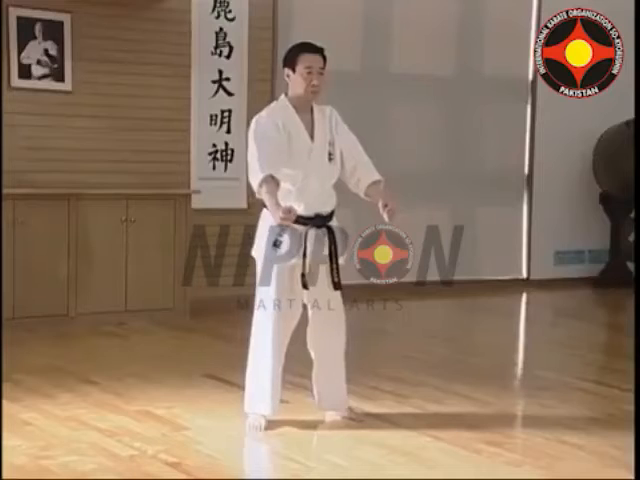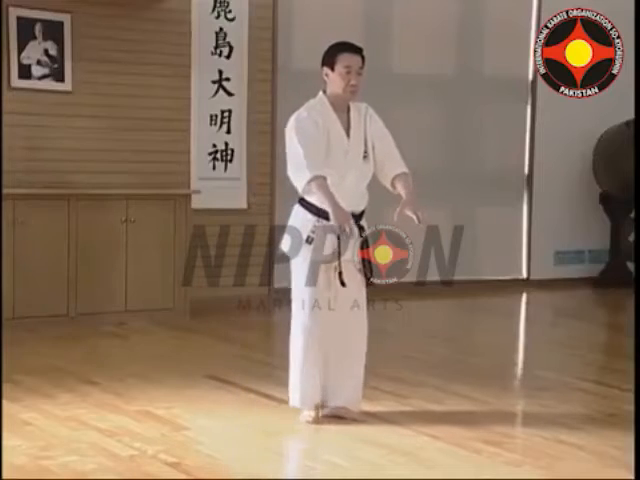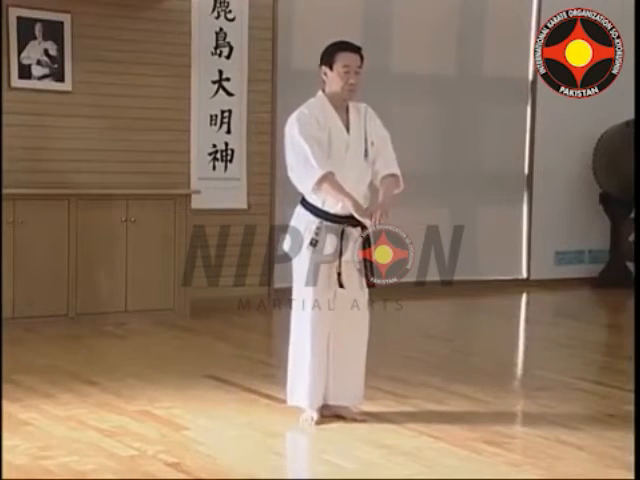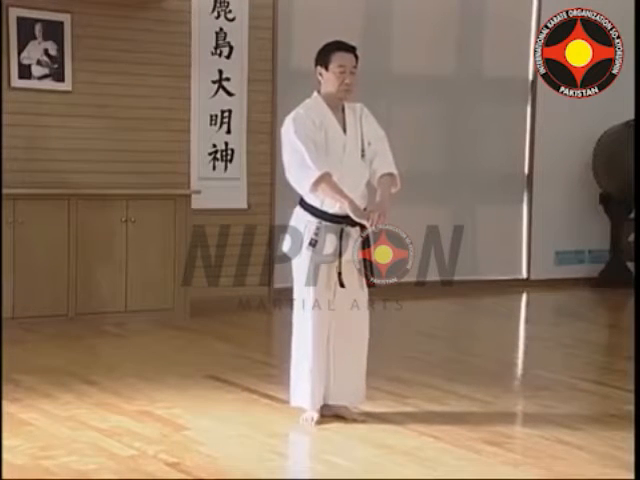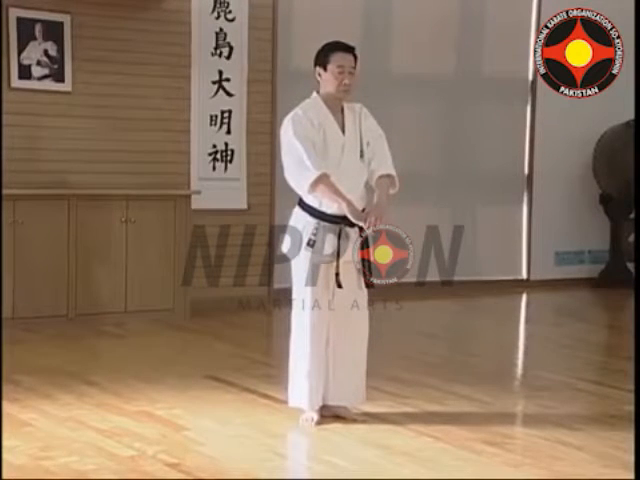
dt=1s
person 1, frame 1
left shoulder: (331, 120)
right shoulder: (268, 121)
left elbow: (358, 167)
right elbow: (263, 170)
left wrist: (381, 198)
right wrist: (274, 206)
left hip: (321, 232)
right hip: (282, 232)
left knee: (330, 319)
right knee: (273, 319)
left ankle: (333, 400)
right ankle: (260, 406)
person 1, frame 2
left shoulder: (367, 117)
right shoulder: (305, 119)
left elbow: (390, 163)
right elbow: (307, 169)
left wrist: (406, 196)
right wrist: (333, 207)
left hip: (353, 227)
right hip: (314, 225)
left knee: (351, 315)
right knee: (311, 314)
left ankle: (338, 399)
right ankle: (309, 399)
person 1, frame 3
left shoulder: (367, 117)
right shoulder: (305, 118)
left elbow: (386, 165)
right elbow: (315, 171)
left wrist: (383, 202)
right wrist: (354, 204)
left hip: (353, 230)
right hip: (317, 227)
left knee: (352, 315)
right knee: (313, 314)
left ankle: (339, 397)
right ankle: (310, 401)
person 1, frame 4
left shoulder: (363, 117)
right shoulder: (301, 119)
left elbow: (382, 163)
right elbow: (310, 172)
left wrist: (382, 200)
right wrist: (351, 205)
left hip: (353, 231)
right hip: (316, 227)
left knee: (352, 316)
right knee: (313, 315)
left ankle: (338, 397)
right ankle: (311, 401)
person 1, frame 5
left shoulder: (362, 117)
right shoulder: (300, 119)
left elbow: (381, 164)
right elbow: (307, 172)
left wrist: (380, 201)
right wrist: (348, 205)
left hip: (352, 232)
right hip: (315, 228)
left knee: (352, 317)
right knee: (312, 316)
left ankle: (337, 397)
right ankle: (310, 401)
